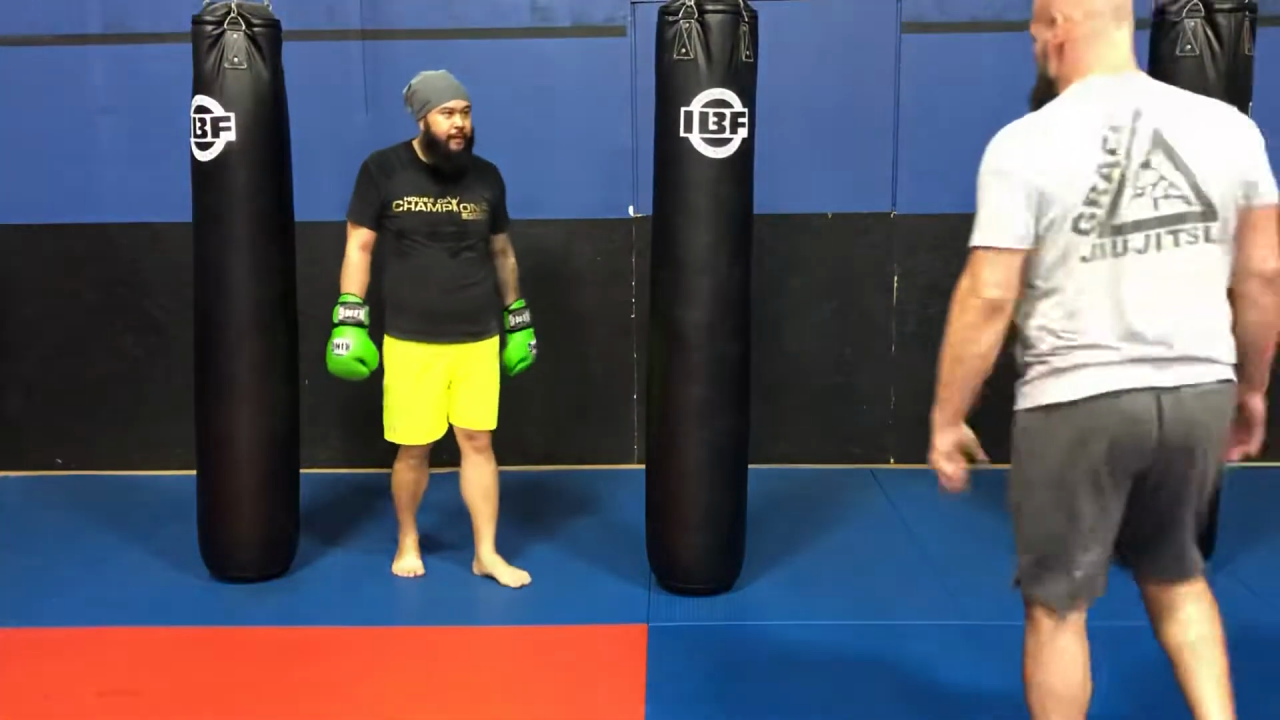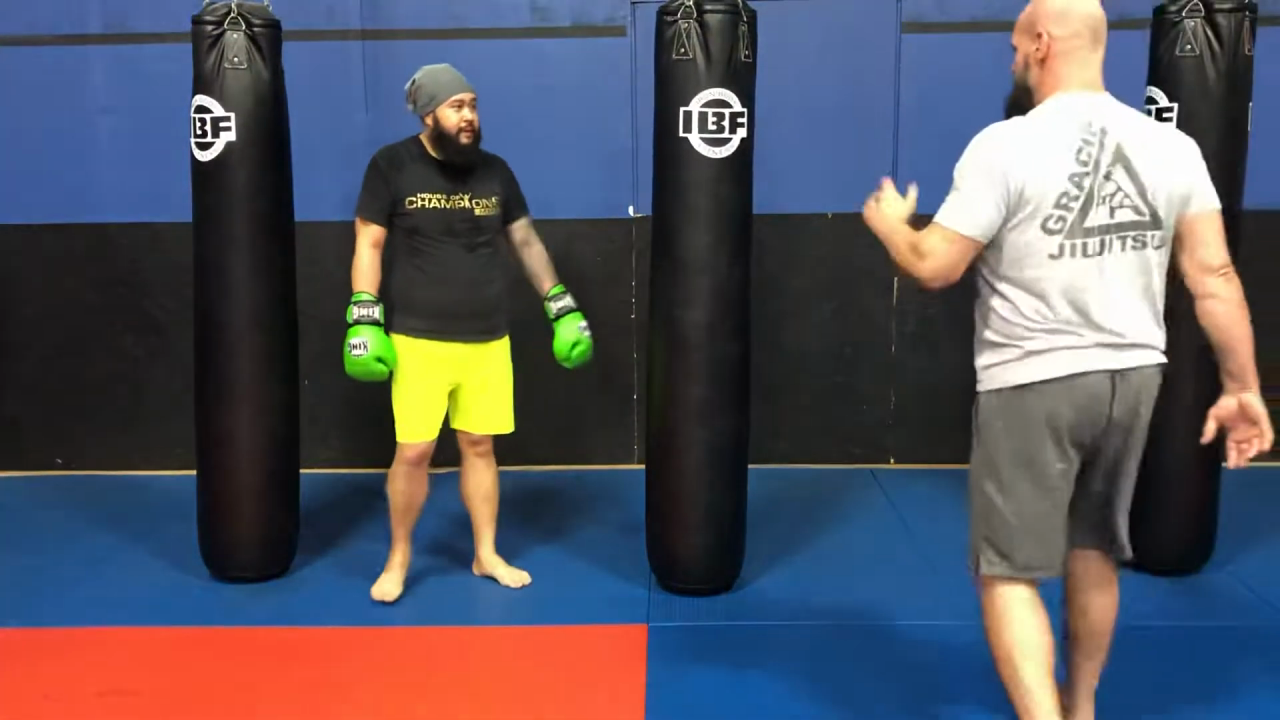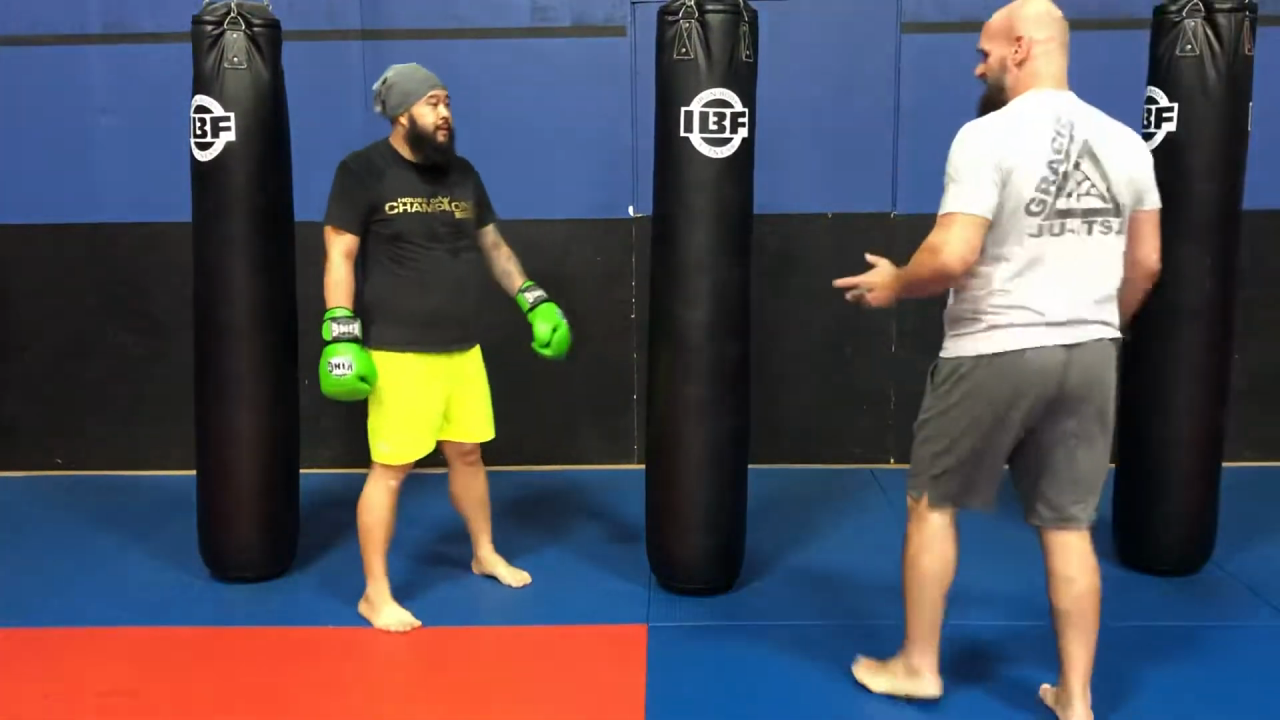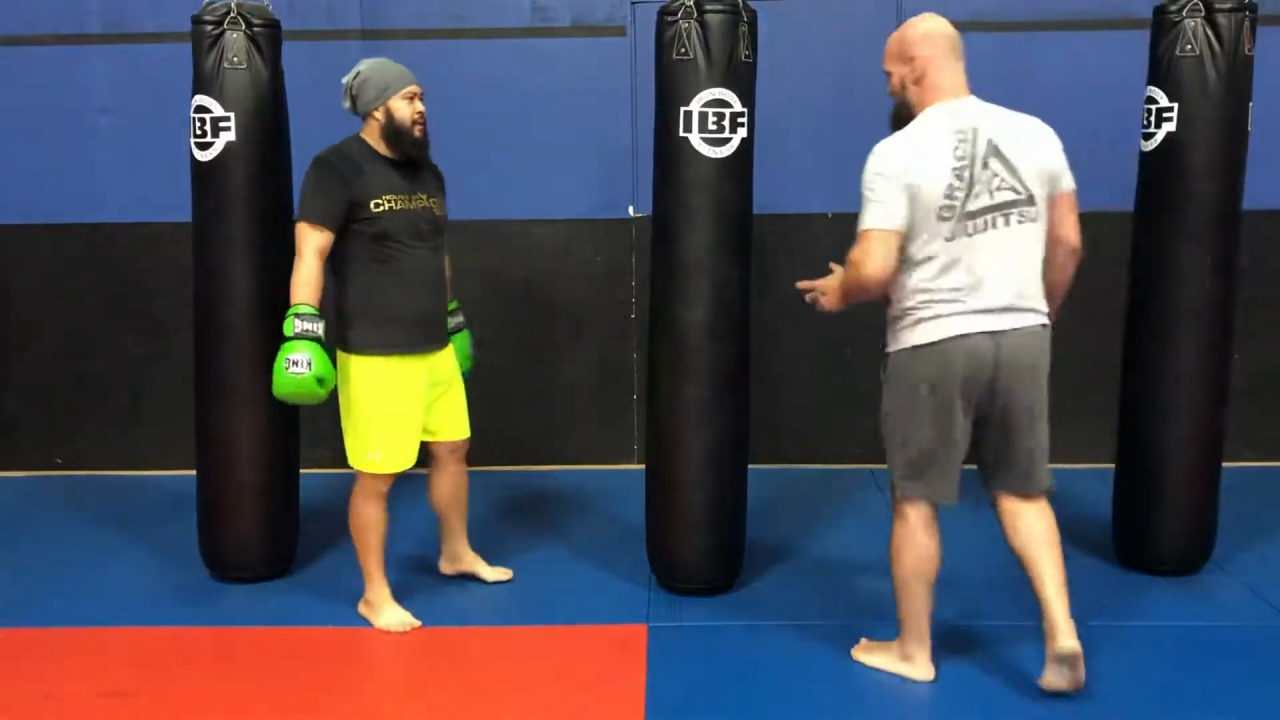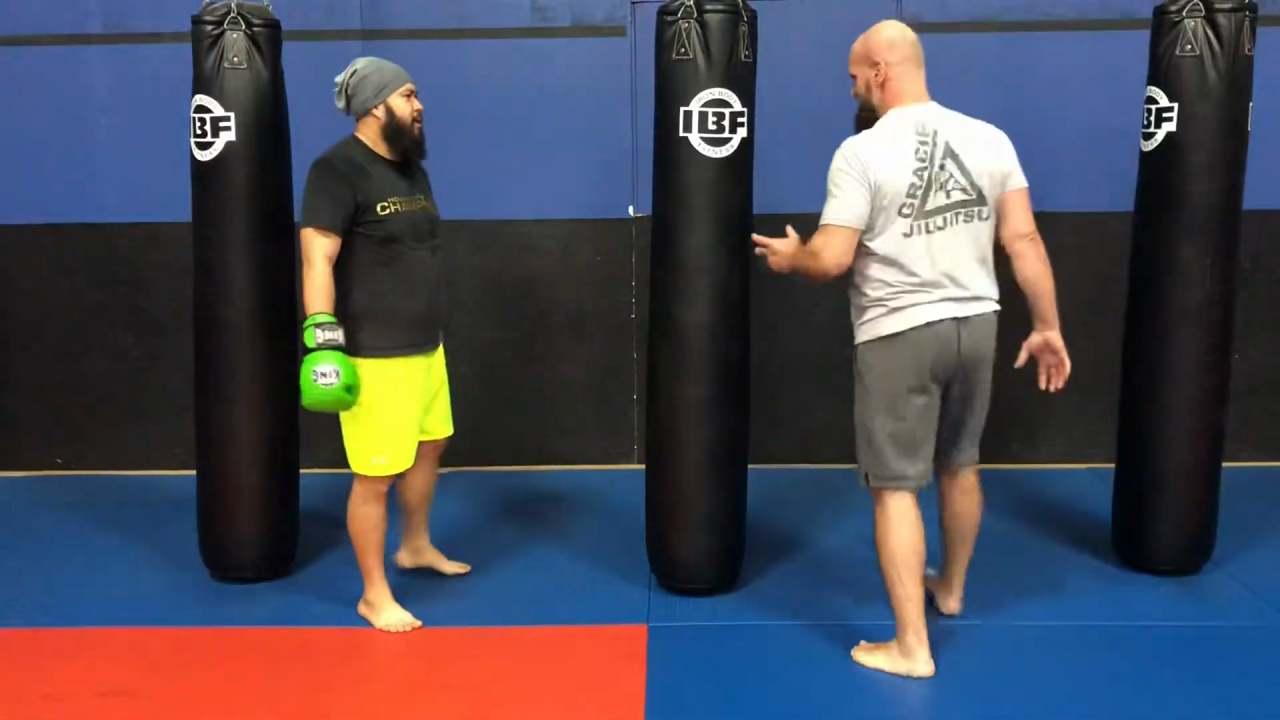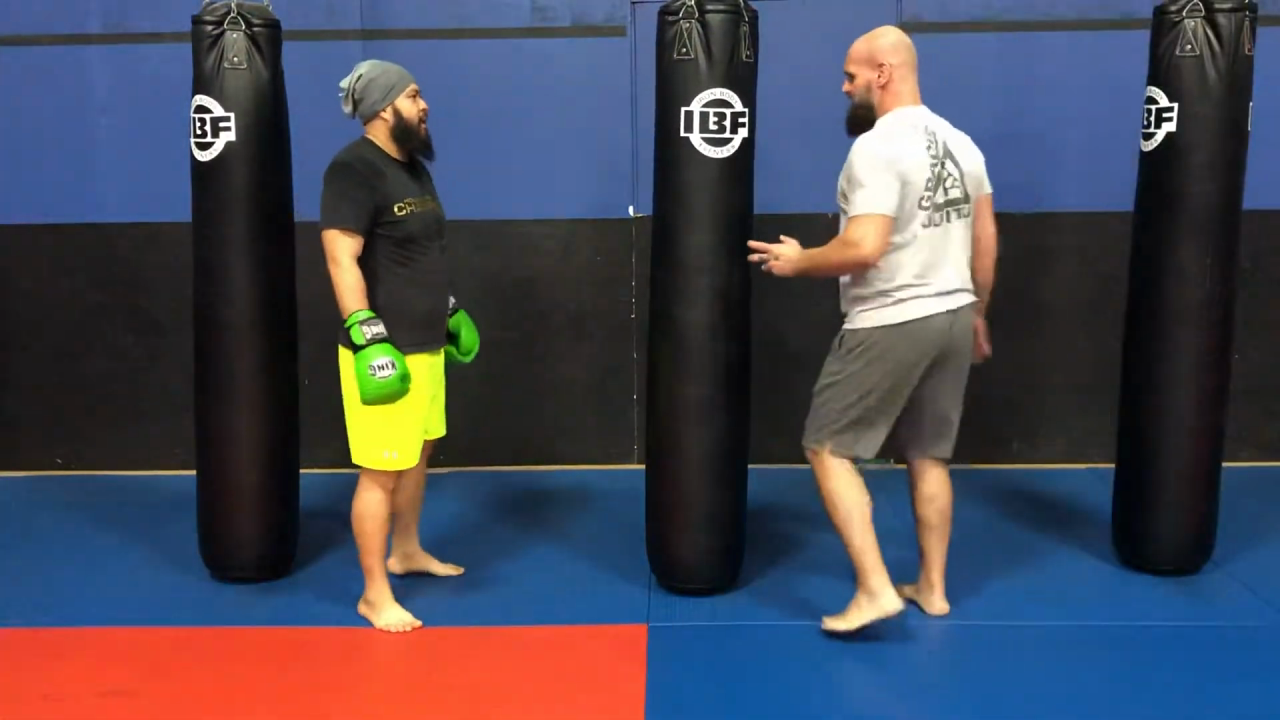
dt=0.3s
person 1, frame 1
left shoulder: (1027, 143)
left elbow: (987, 301)
left wrist: (946, 419)
left hip: (1075, 403)
right hip: (1199, 396)
left knee: (1056, 605)
right knee: (1173, 578)
person 1, frame 2
left shoulder: (1005, 144)
right shoulder: (1172, 146)
left elbow: (933, 266)
right elbow: (1213, 275)
left wrist: (890, 227)
left hip: (1031, 387)
right hip: (1131, 379)
left knee: (1008, 576)
right knee: (1093, 555)
person 1, frame 3
left shoulder: (987, 136)
right shoulder: (1126, 143)
left elbow: (951, 257)
right elbow: (1146, 264)
left wrist: (892, 285)
left hip: (994, 357)
right hip: (1090, 356)
left knee: (932, 504)
right knee: (1068, 526)
person 1, frame 4
left shoulder: (897, 153)
right shoulder: (1036, 135)
left elbow: (873, 269)
right elbow: (1067, 243)
left wrist: (838, 293)
left hip: (931, 347)
right hip: (1022, 338)
left knee: (915, 501)
right knee: (1022, 491)
left ankle: (912, 650)
right ankle: (1062, 635)
person 1, frame 5
left shoulder: (863, 151)
right shoulder: (988, 139)
left elbow: (830, 259)
right elbow: (1024, 241)
left wrist: (790, 256)
right wrist: (1047, 326)
left hip: (897, 336)
right hip: (974, 326)
left knee: (895, 487)
right knee: (957, 464)
left ankle: (911, 646)
right ankle: (951, 589)
person 1, frame 6
left shoulder: (878, 146)
right shoulder: (961, 145)
left elbow: (863, 248)
right elbow: (985, 239)
left wrist: (798, 261)
right wrist: (979, 312)
left hip: (889, 326)
right hip: (950, 318)
left knee: (827, 448)
right knee: (928, 457)
left ankle: (875, 587)
right ankle: (931, 586)
person 2, frame 1
left shoulder: (485, 177)
right shoulder: (382, 171)
left elbow: (502, 254)
right elbow: (359, 249)
left wrist: (519, 320)
right wrist: (349, 321)
left hip: (478, 339)
right hip: (410, 341)
left knee: (477, 443)
right knee: (413, 447)
left ankle: (487, 553)
right ankle: (408, 537)
person 2, frame 2
left shoulder: (495, 171)
right shoulder: (392, 166)
left elbow: (526, 241)
right elbow: (369, 246)
left wrist: (563, 307)
right wrist: (365, 321)
left hip: (488, 340)
right hip: (418, 340)
left knee: (479, 447)
right knee: (414, 451)
left ankle: (486, 554)
right ankle: (398, 555)
person 2, frame 3
left shoulder: (462, 173)
right shoulder: (363, 171)
left elbow: (492, 246)
right elbow: (340, 257)
left wrist: (534, 301)
right wrist: (341, 336)
left hip: (462, 348)
right hip: (398, 353)
left knee: (468, 454)
right knee: (390, 469)
left ankle: (486, 555)
right ankle: (375, 593)
person 2, frame 4
left shoulder: (426, 171)
right shoulder: (337, 167)
right elbow: (310, 255)
left wrist: (455, 323)
right wrist: (303, 333)
left hip: (436, 349)
right hip: (375, 356)
left knee: (453, 449)
right knee: (377, 477)
left ankle: (457, 552)
right ankle: (375, 595)
person 2, frame 5
left shoulder: (411, 168)
right shoulder: (338, 169)
right elbow: (318, 262)
right wrist: (324, 343)
left hip: (425, 348)
right hip: (375, 357)
left knee: (430, 448)
right knee: (377, 475)
left ankle: (416, 545)
right ankle: (374, 595)
person 2, frame 6
left shoulder: (414, 167)
right shoulder: (353, 169)
right elbow: (342, 262)
left wrist: (451, 311)
right wrist: (370, 340)
left hip: (425, 345)
right hip: (387, 352)
left knee: (418, 454)
right knee: (382, 472)
left ankle: (406, 549)
right ankle: (374, 594)
